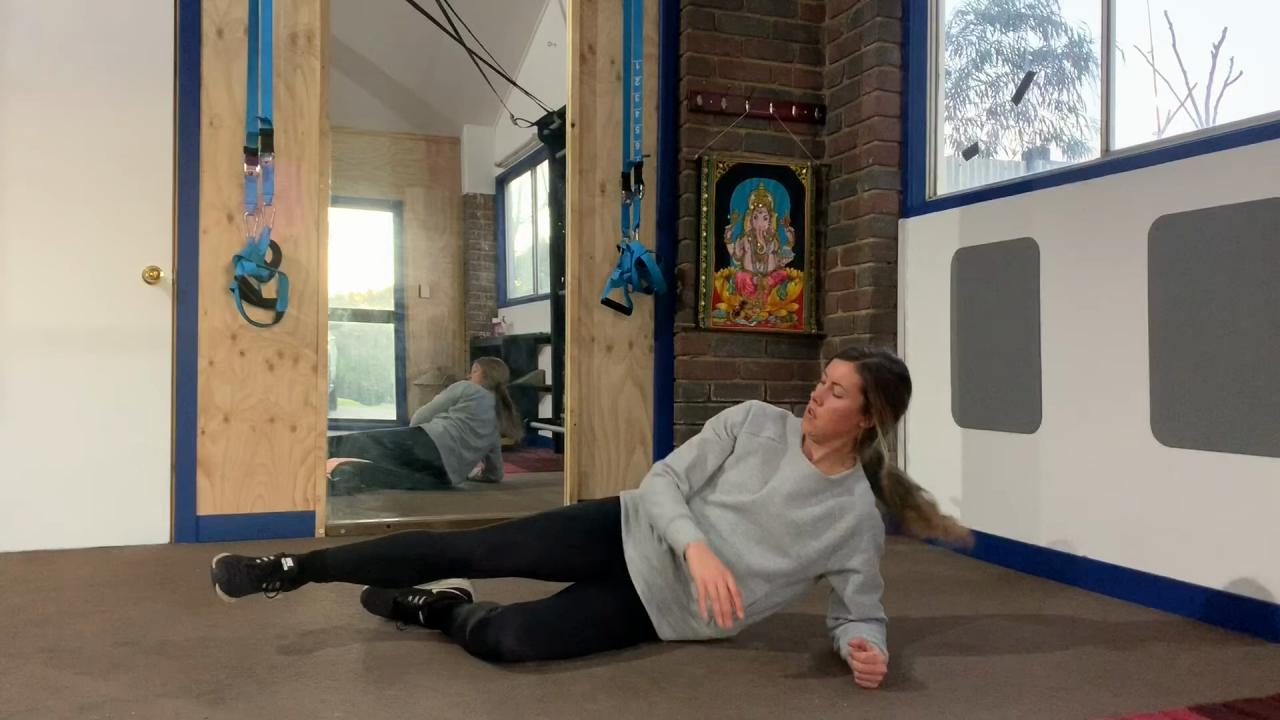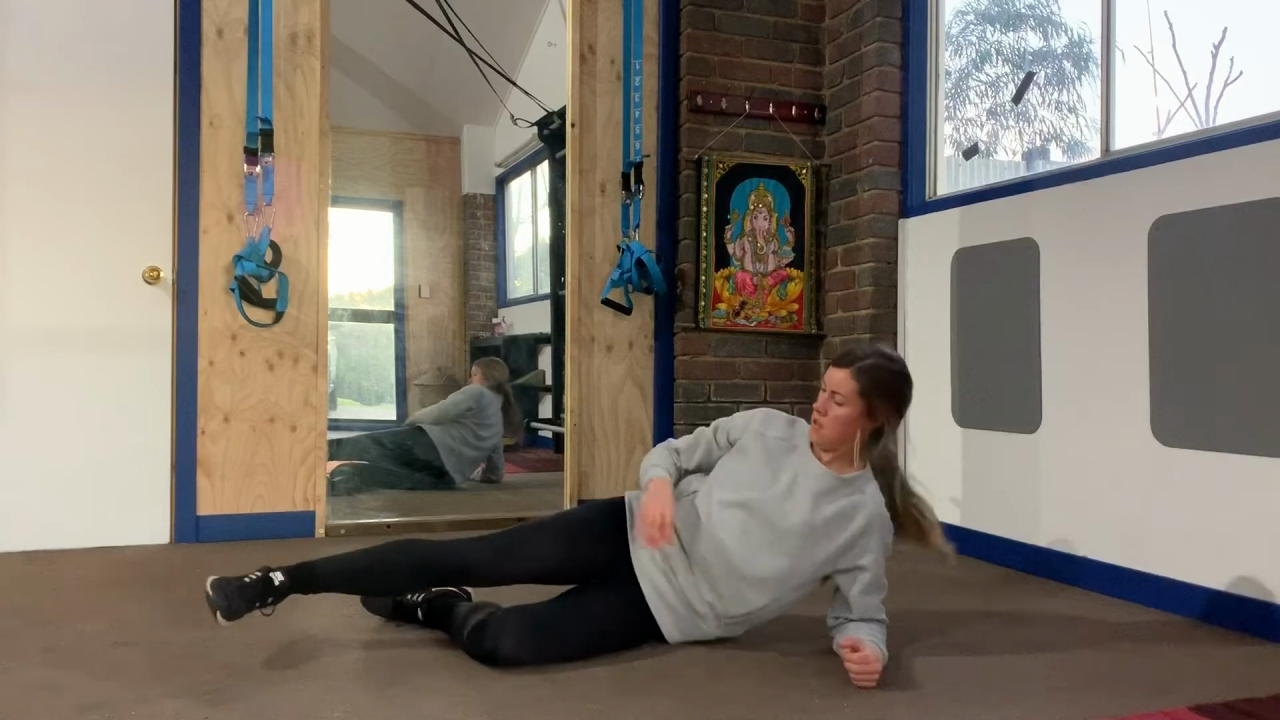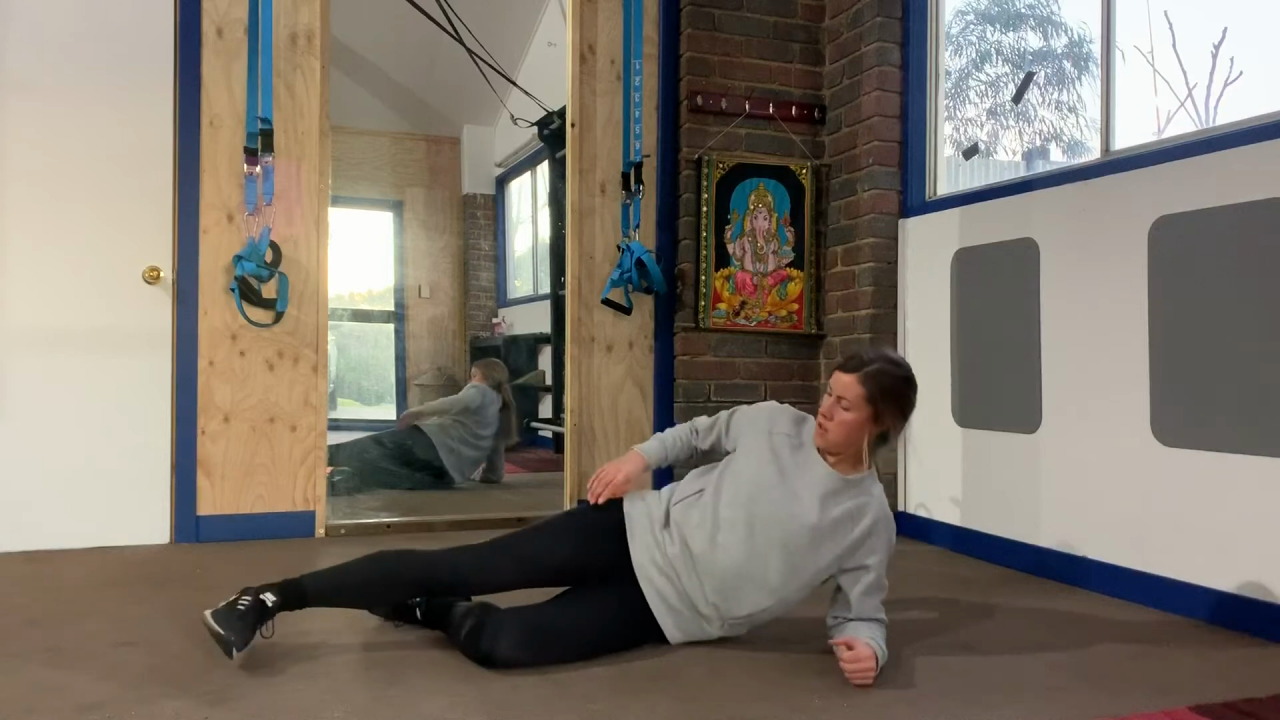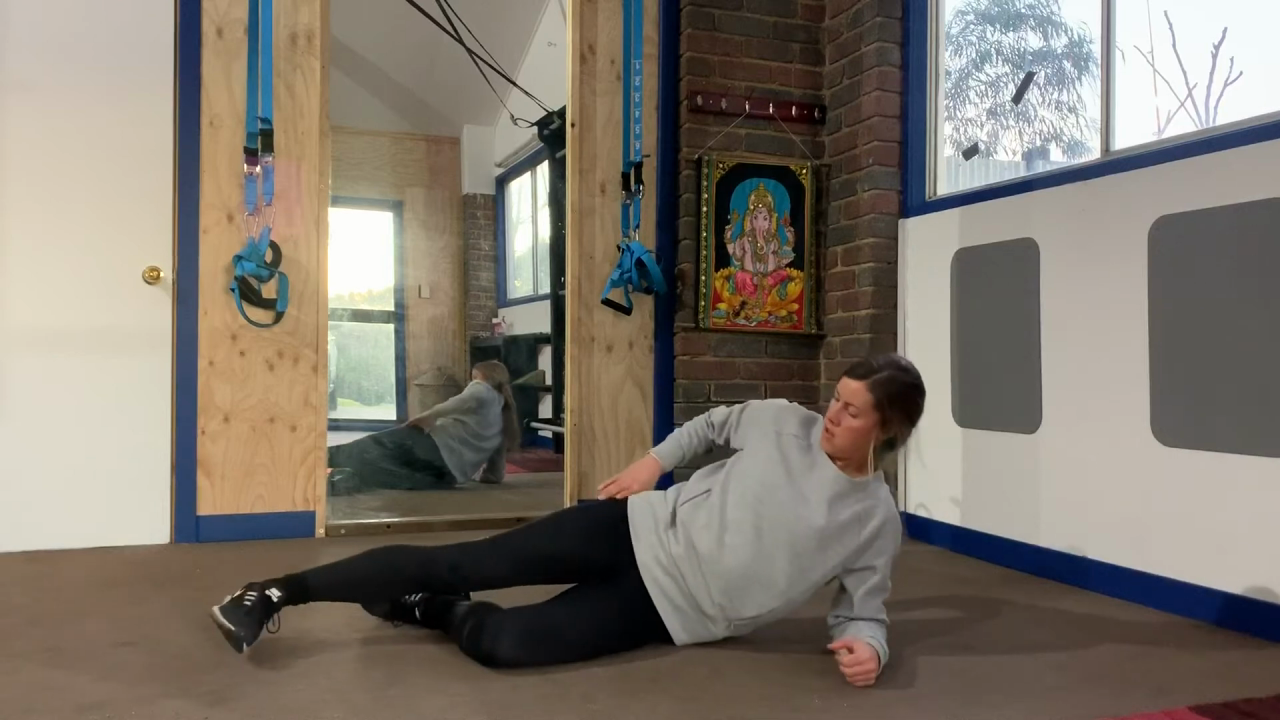
dt=0.3s
person 1, frame 1
left shoulder: (857, 519)
right shoulder: (755, 422)
left elbow: (857, 611)
right elbow: (662, 480)
left wrist: (868, 648)
right wrist: (698, 551)
left hip: (661, 607)
right hip: (631, 534)
left knee: (510, 638)
right knee: (466, 548)
left ankle: (441, 609)
right ankle: (290, 569)
person 1, frame 2
left shoulder: (865, 519)
right shoulder: (767, 429)
left elbow: (861, 611)
right elbow: (673, 451)
left wrist: (866, 648)
right wrist: (659, 483)
left hip: (663, 611)
right hip: (632, 535)
left knee: (506, 642)
right knee: (468, 558)
left ankle: (440, 610)
right ankle: (283, 582)
person 1, frame 3
left shoulder: (868, 520)
right shoulder: (777, 424)
left elbow: (859, 612)
right elbow: (704, 430)
left wrist: (866, 648)
right wrist: (640, 455)
left hip: (665, 611)
right hip: (634, 534)
left knee: (504, 643)
right knee: (459, 566)
left ankle: (438, 616)
right ankle: (273, 599)
person 1, frame 4
left shoulder: (875, 522)
right shoulder: (786, 423)
left elbow: (861, 612)
right elbow: (715, 422)
left wrist: (867, 647)
right wrist: (654, 460)
left hip: (667, 610)
right hip: (638, 533)
left knee: (507, 643)
right knee: (462, 563)
left ankle: (438, 610)
right ankle: (279, 591)
person 2, frame 1
left shoulder: (468, 389)
right shoulder: (498, 422)
left elbow: (422, 415)
right elbow: (494, 474)
left wrist: (413, 434)
right wrist: (468, 473)
left hip: (430, 441)
right hip: (445, 472)
left knee: (356, 444)
right ankle: (350, 476)
person 2, frame 2
left shoulder: (477, 393)
right shoulder: (500, 425)
left elbow: (438, 414)
right elbow: (495, 474)
left wrist: (411, 421)
right wrist: (470, 472)
left hip: (430, 442)
right hip: (446, 474)
left knee: (358, 446)
right ankle: (351, 476)
person 2, frame 3
left shoulder: (481, 390)
right shoulder: (501, 422)
left elbow: (465, 400)
right elbow: (495, 475)
left wrist: (419, 411)
right wrist: (474, 471)
right hip: (444, 473)
left knee: (360, 451)
right ankle: (350, 478)
person 2, frame 4
left shoulder: (484, 389)
right shoulder: (504, 425)
left elbow: (476, 395)
right elbow: (495, 475)
left wrist: (433, 413)
right wrist: (475, 471)
left hip: (430, 441)
right hip: (446, 474)
left knee: (361, 452)
right ankle: (352, 478)
